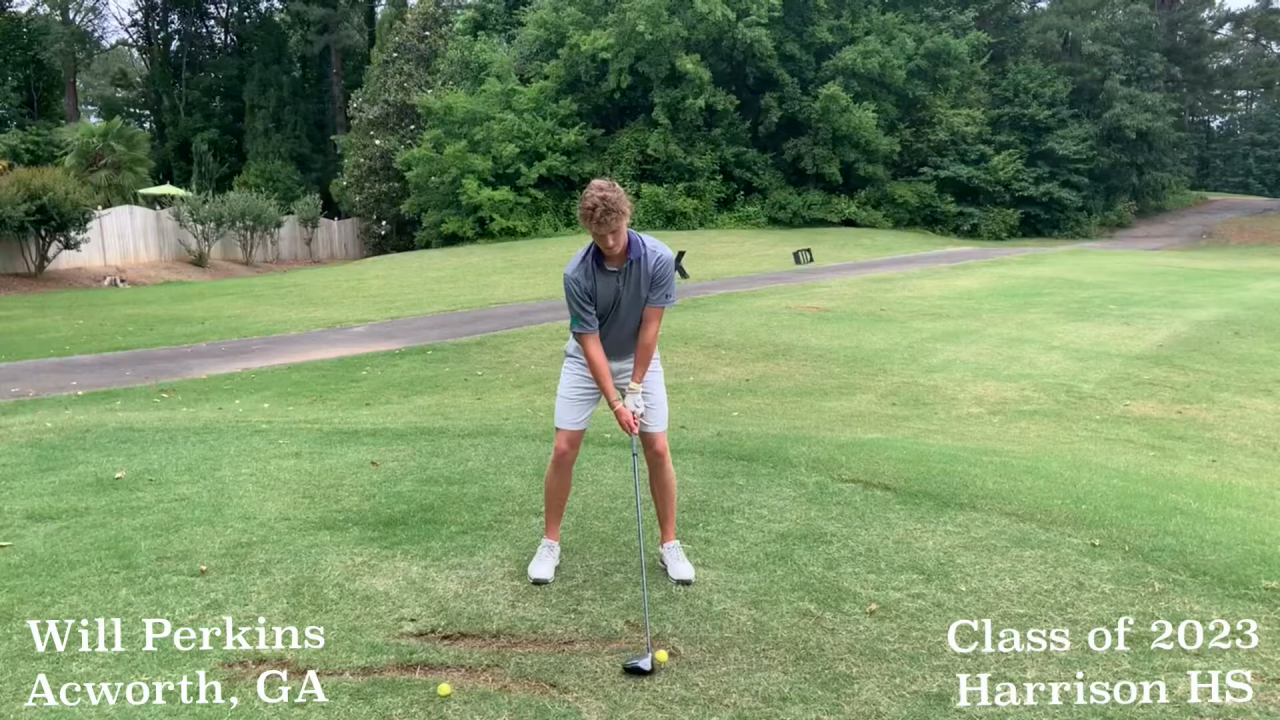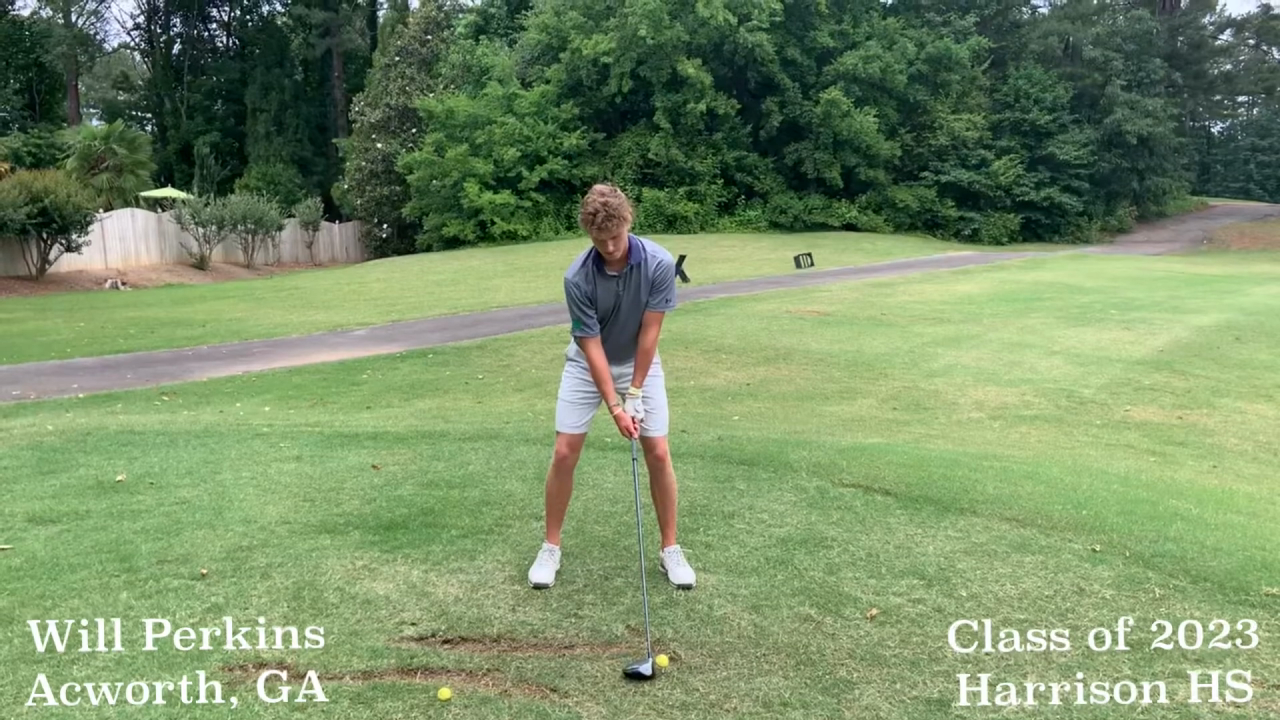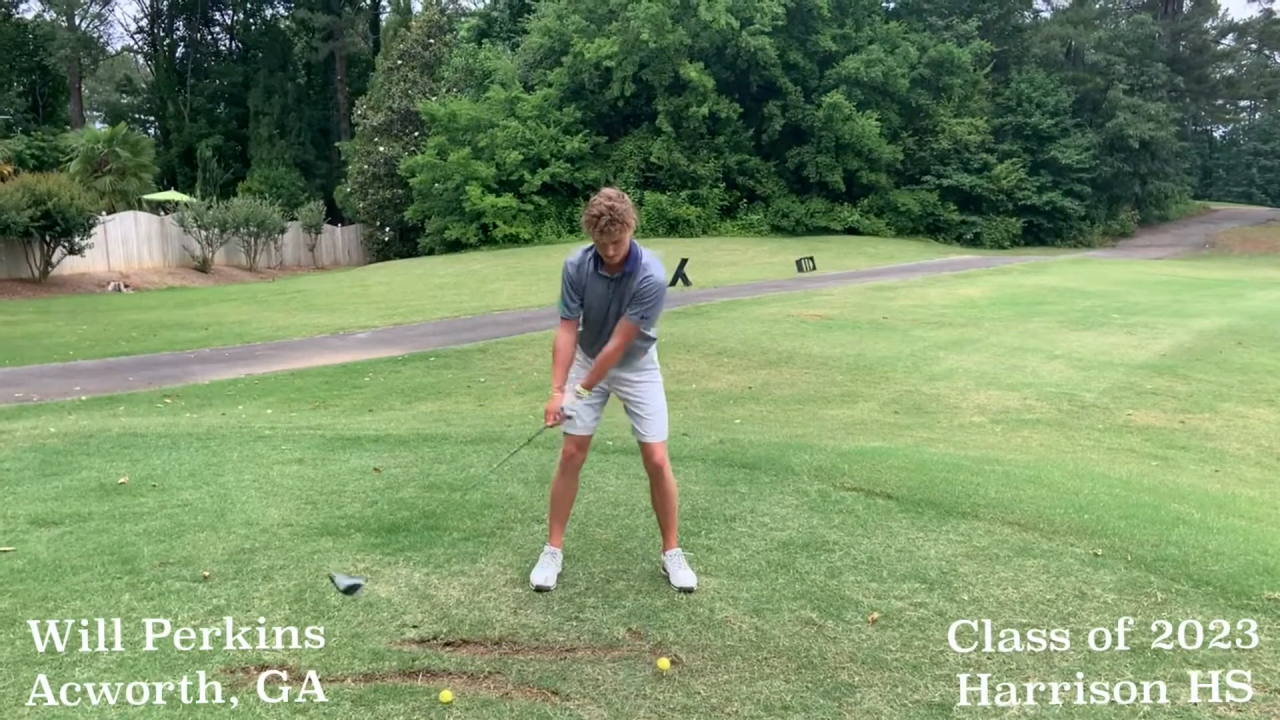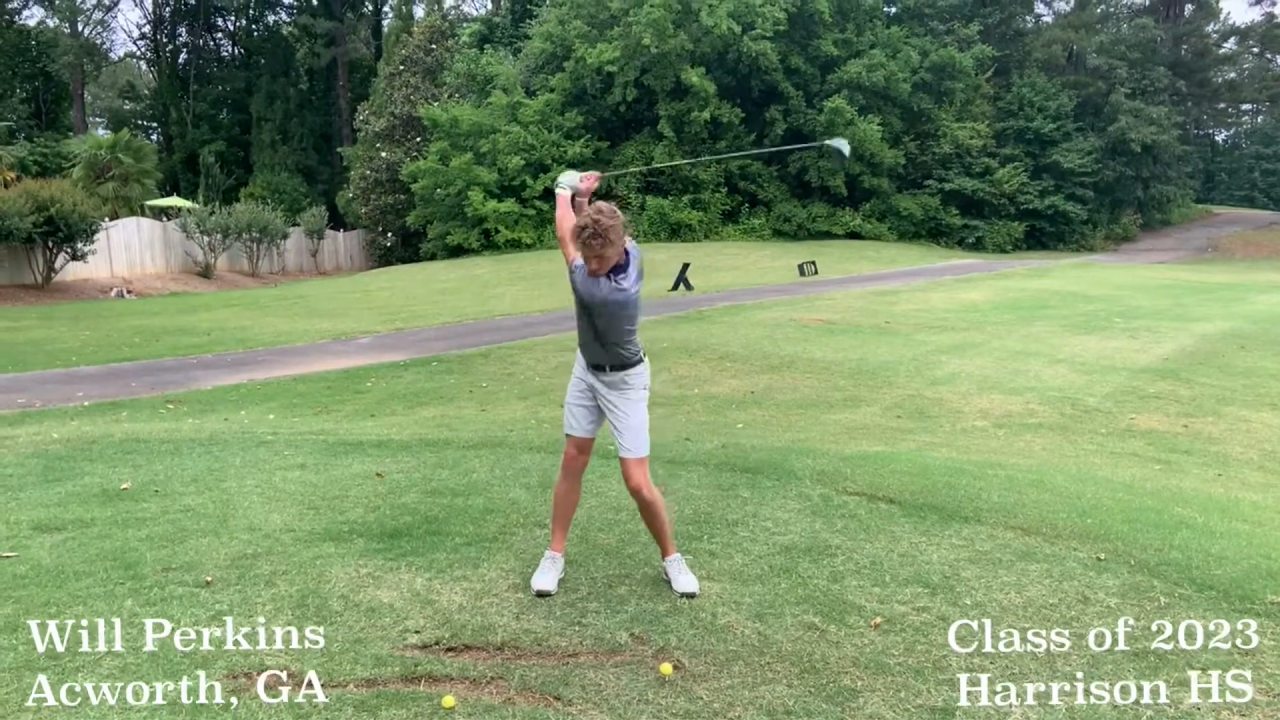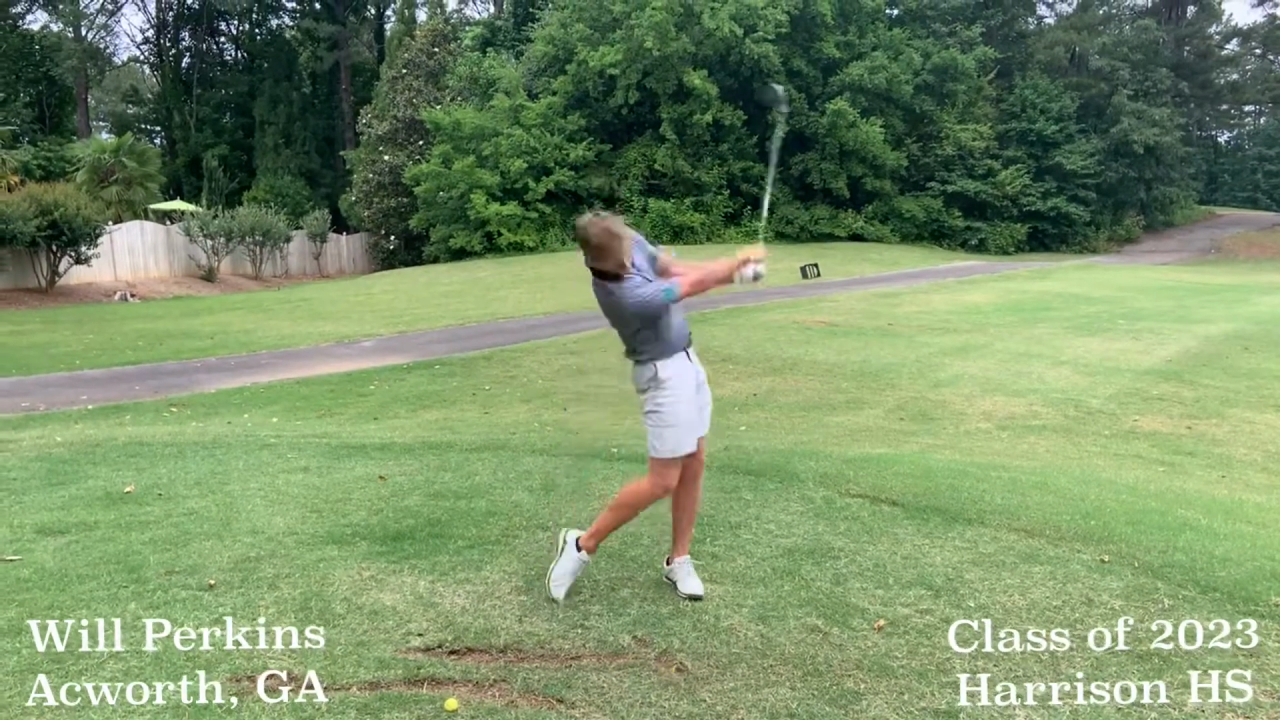
dt=0.5s
person 1, frame 1
left shoulder: (658, 259)
right shoulder: (576, 273)
left elbow: (649, 328)
right elbow: (590, 341)
left wrist: (635, 388)
right wrist: (614, 402)
left hip: (639, 359)
right hip: (586, 361)
left knee: (658, 450)
right knee: (563, 450)
left ankle: (669, 545)
right ankle: (550, 543)
person 1, frame 2
left shoulder: (659, 263)
right shoulder: (577, 277)
left elbow: (649, 332)
right elbow: (592, 345)
left wrist: (635, 392)
right wrist: (614, 406)
left hip: (641, 364)
right hip: (587, 364)
left knee: (658, 454)
right knee: (564, 454)
left ankle: (670, 549)
right ankle: (551, 547)
person 1, frame 3
left shoulder: (652, 278)
right shoulder: (576, 264)
left elbow: (619, 344)
right elbow: (566, 329)
left wrist: (581, 392)
right wrist: (557, 391)
left hip: (637, 367)
right hip: (586, 363)
left knee: (657, 461)
right knee: (571, 456)
left ankle: (671, 552)
right ankle: (552, 549)
person 1, frame 4
left shoulder: (606, 293)
right shoulder: (623, 248)
left elbow: (568, 242)
right elbow: (578, 241)
left wrist: (563, 192)
right wrist: (579, 197)
left hip: (622, 380)
right hip: (588, 367)
left knee: (637, 481)
right knee: (573, 460)
left ankle: (671, 557)
right ankle: (555, 553)
person 1, frame 5
left shoulder: (623, 243)
right shoulder: (619, 293)
left elbow: (665, 265)
right elbow: (685, 286)
left wrist: (730, 267)
right wrist: (739, 262)
left hip: (683, 362)
right hip: (661, 375)
left knee: (695, 463)
right knee: (663, 480)
left ankle: (679, 559)
right ankle: (582, 544)
